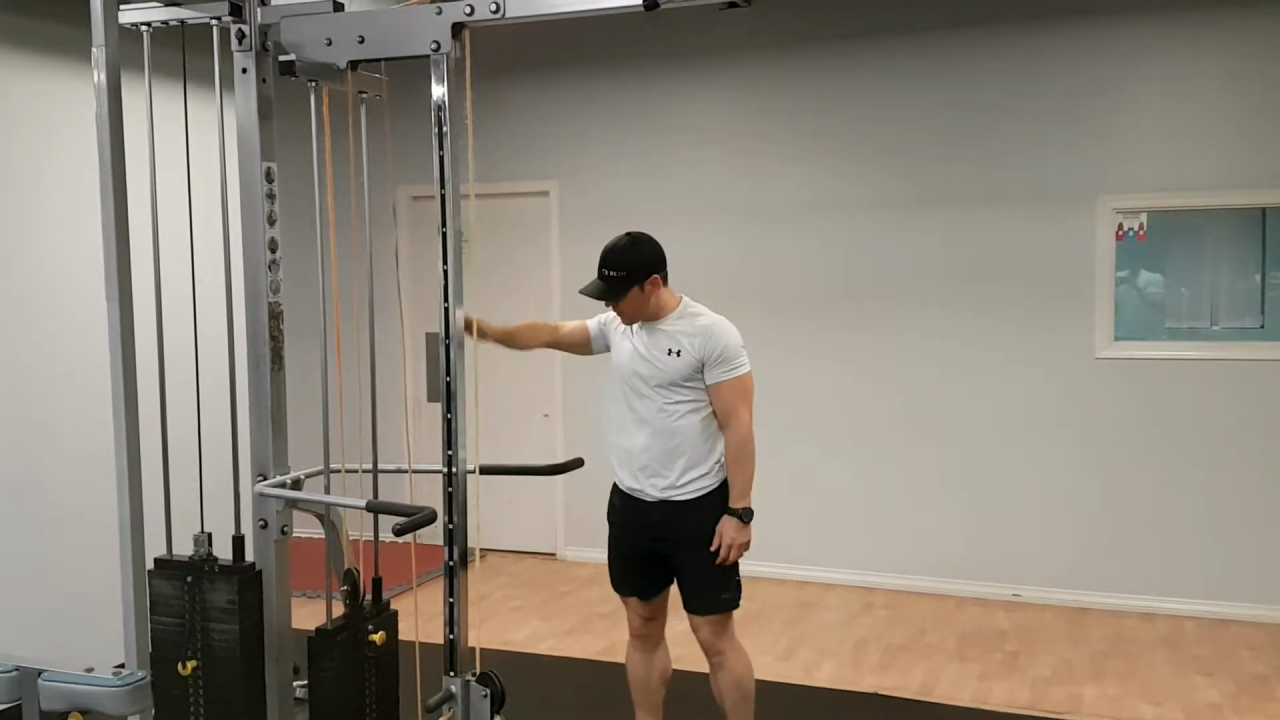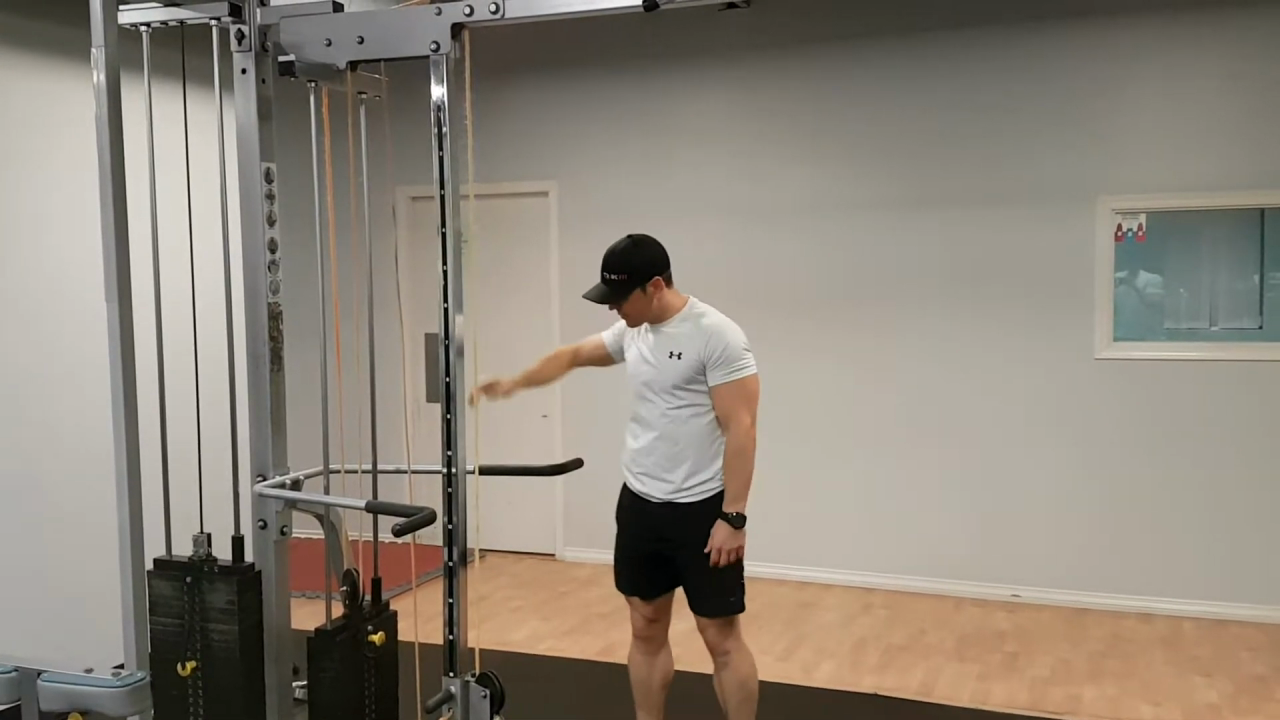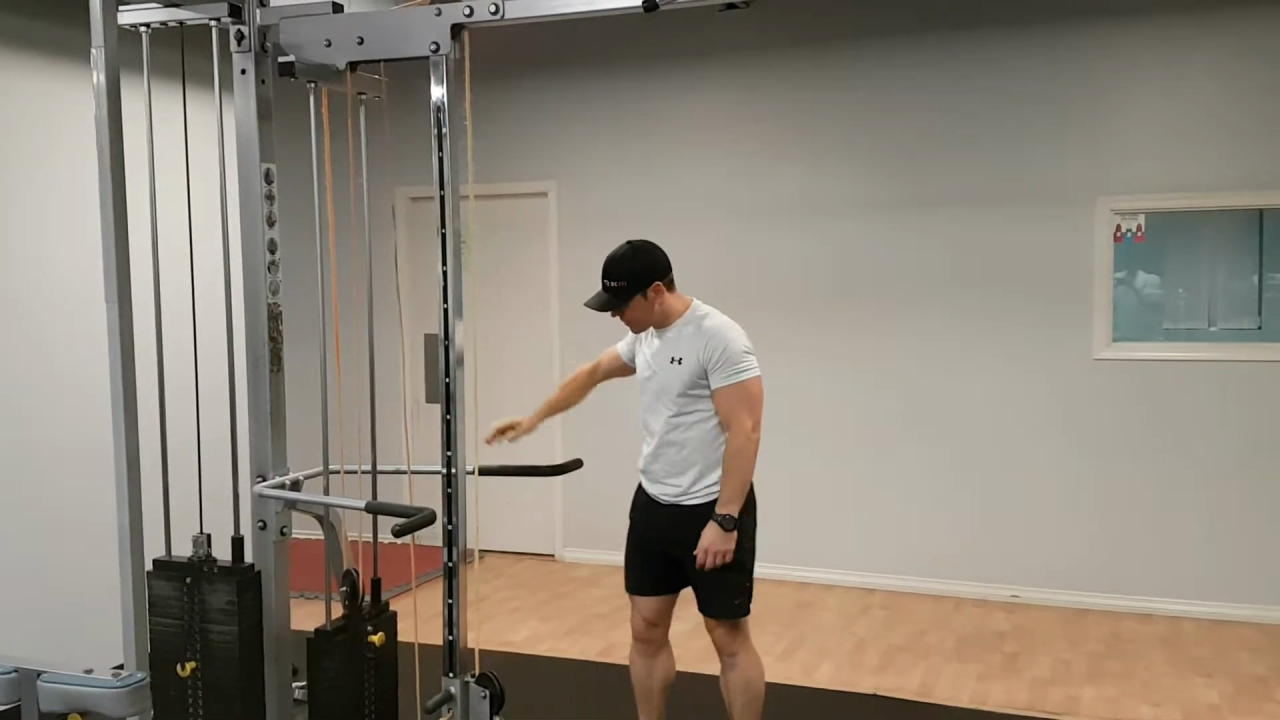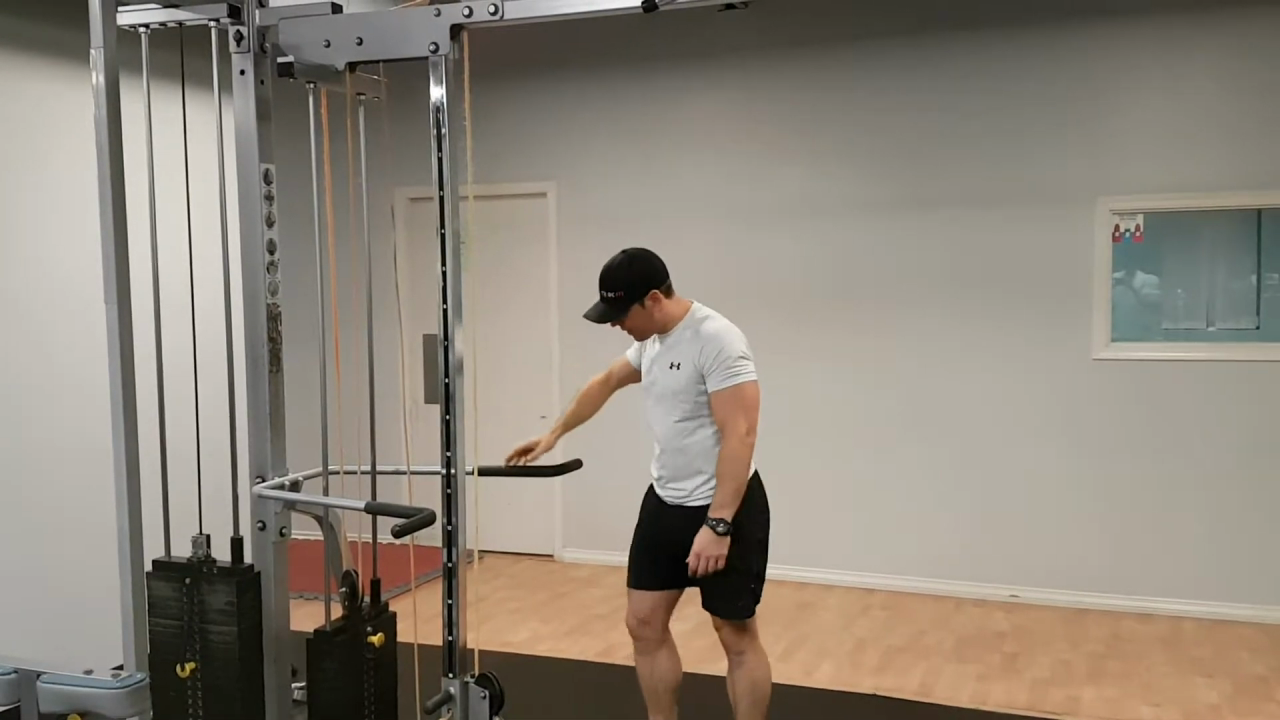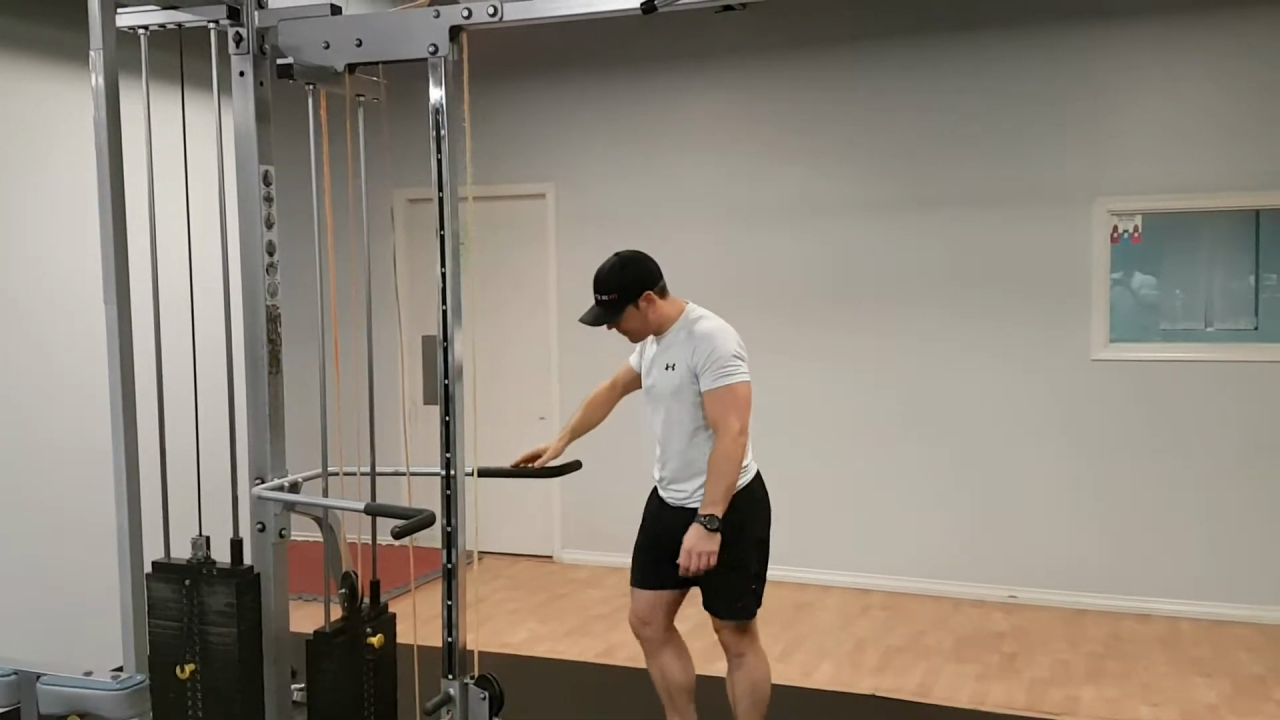
dt=0.1s
person 1, frame 1
left shoulder: (712, 333)
right shoulder: (618, 327)
left elbow: (738, 426)
right elbow: (553, 335)
left wrist: (738, 512)
right wrist: (490, 331)
left hip: (697, 508)
right hip: (632, 504)
left knee: (715, 638)
right knee: (643, 630)
person 1, frame 2
left shoulder: (717, 334)
right shoulder: (632, 331)
left elbow: (740, 429)
right elbow: (573, 354)
left wrist: (733, 517)
right wrist: (514, 382)
left hip: (702, 510)
right hip: (641, 505)
left knee: (721, 639)
right knee: (646, 632)
person 1, frame 3
left shoulder: (718, 336)
right shoulder: (645, 336)
left elbow: (744, 431)
right elbow: (593, 372)
left wrist: (725, 522)
right wrist: (534, 418)
left hip: (714, 505)
right hip: (655, 503)
left knee: (729, 636)
right knee: (646, 630)
person 1, frame 4
left shoulder: (717, 340)
right shoulder: (651, 341)
left elbow: (739, 436)
right elbow: (607, 381)
left wrist: (718, 525)
right wrist: (552, 434)
left hip: (723, 508)
right hip: (665, 503)
left knee: (737, 636)
right knee: (643, 625)
person 1, frame 5
left shoulder: (711, 339)
right shoulder: (653, 342)
left elbow: (731, 435)
right elbow: (612, 389)
left wrist: (707, 522)
right wrist: (560, 442)
left hip: (727, 508)
right hip: (668, 502)
left knee: (736, 638)
right knee: (647, 622)
